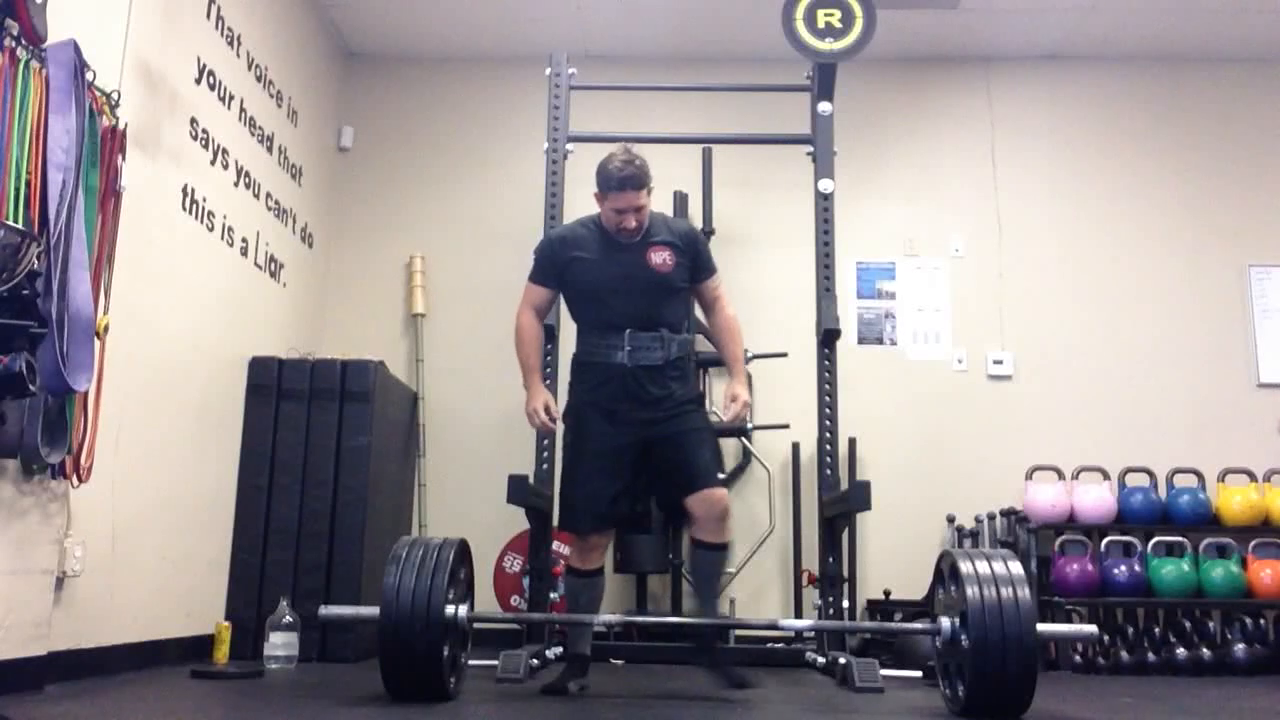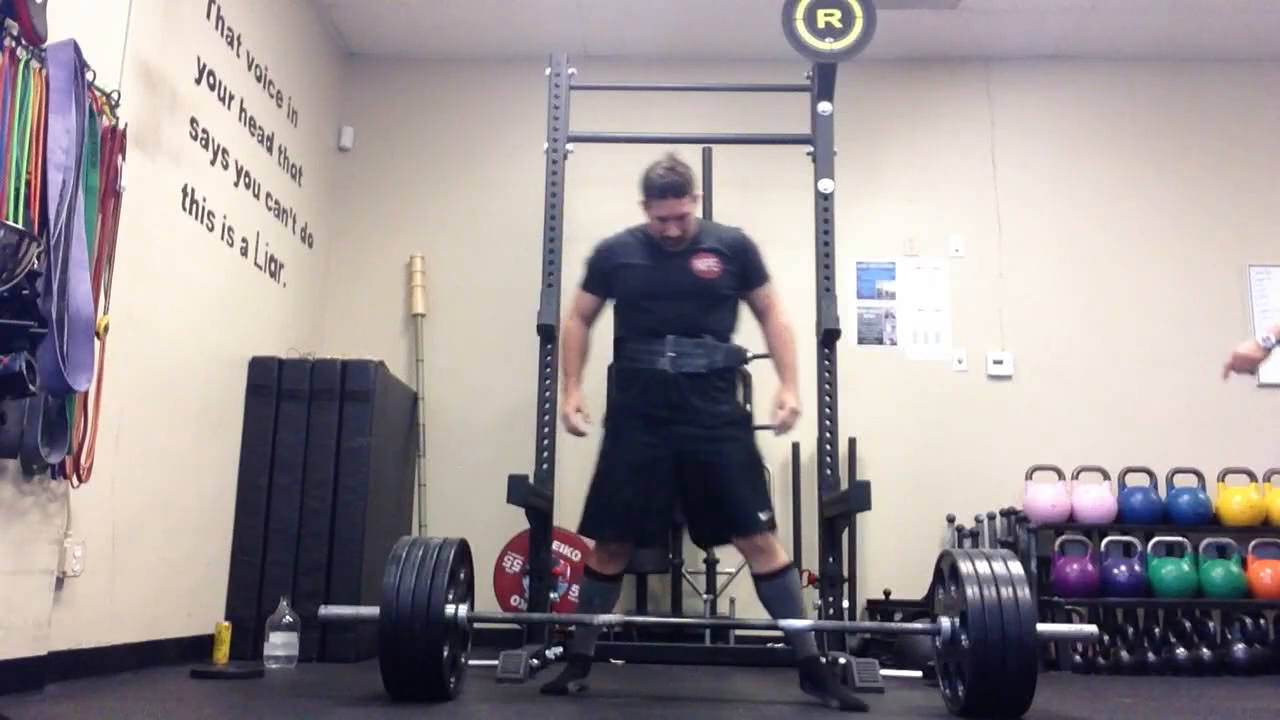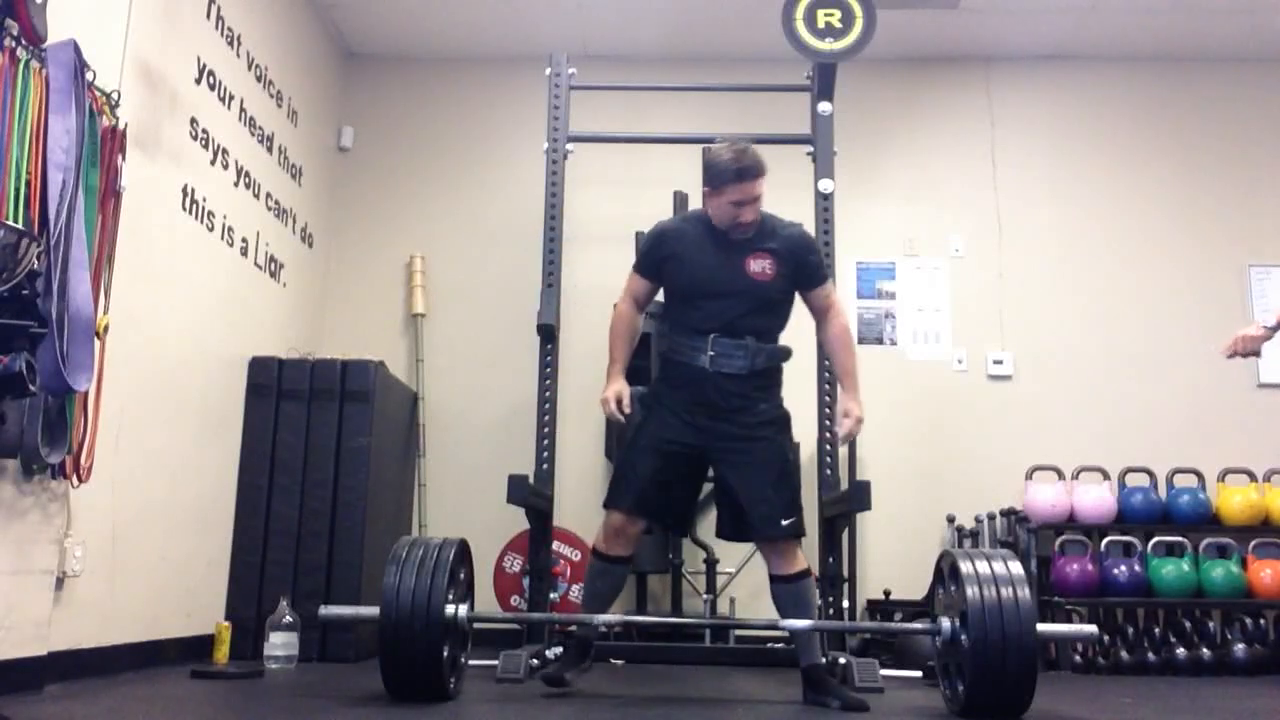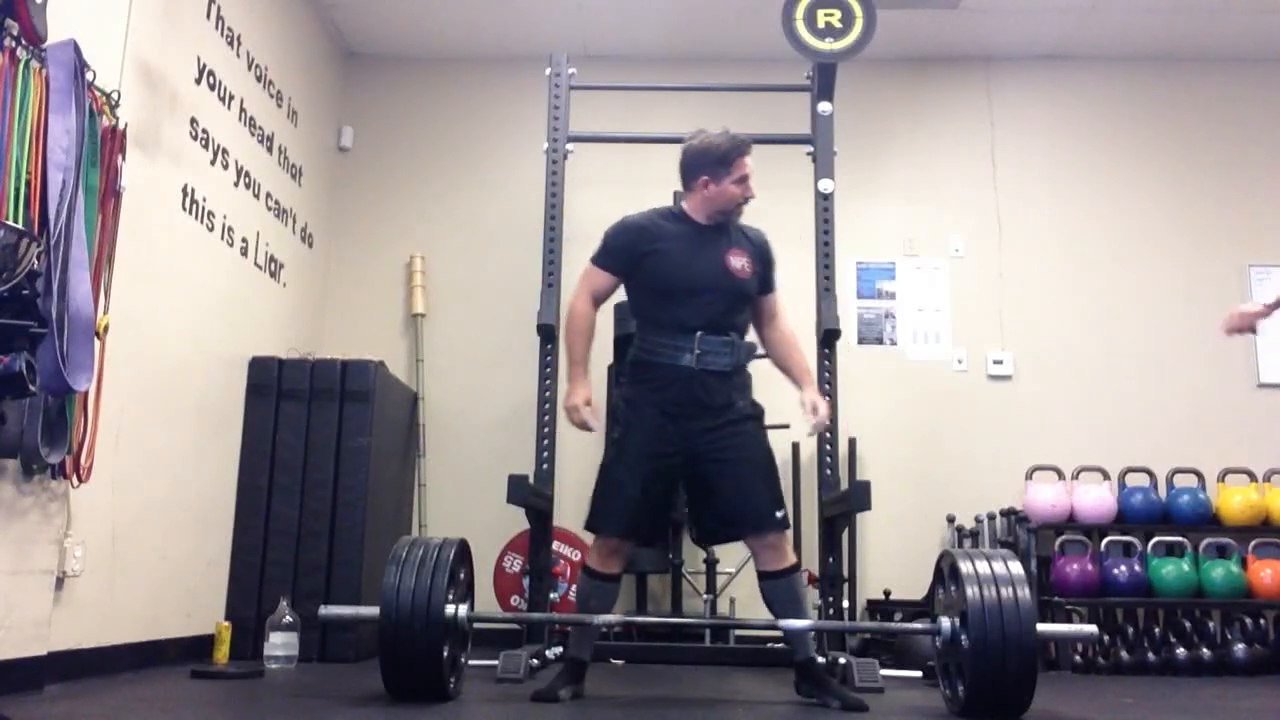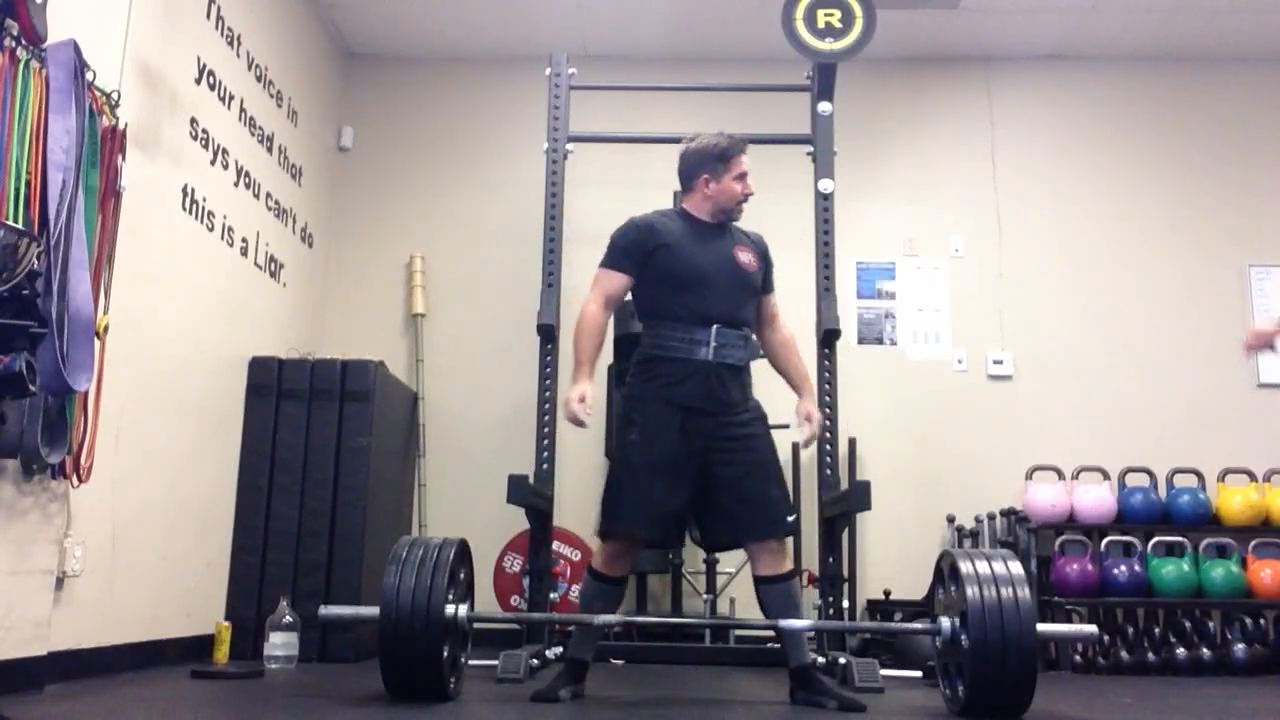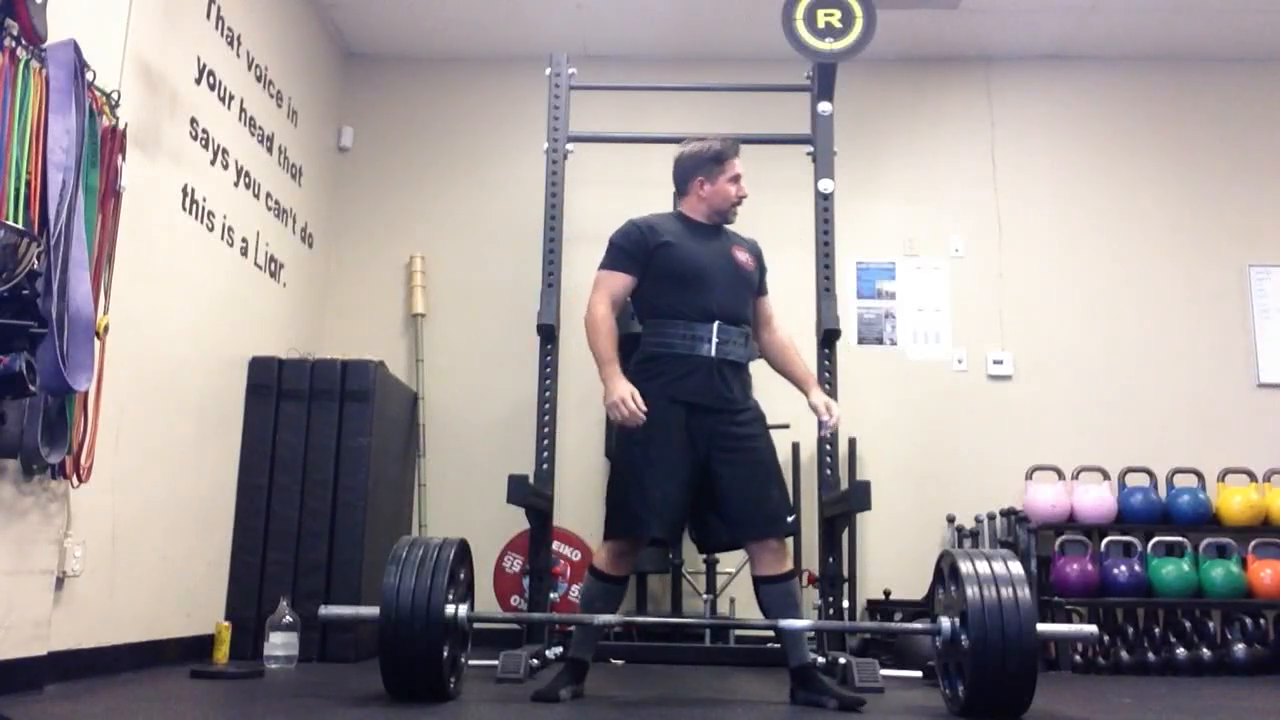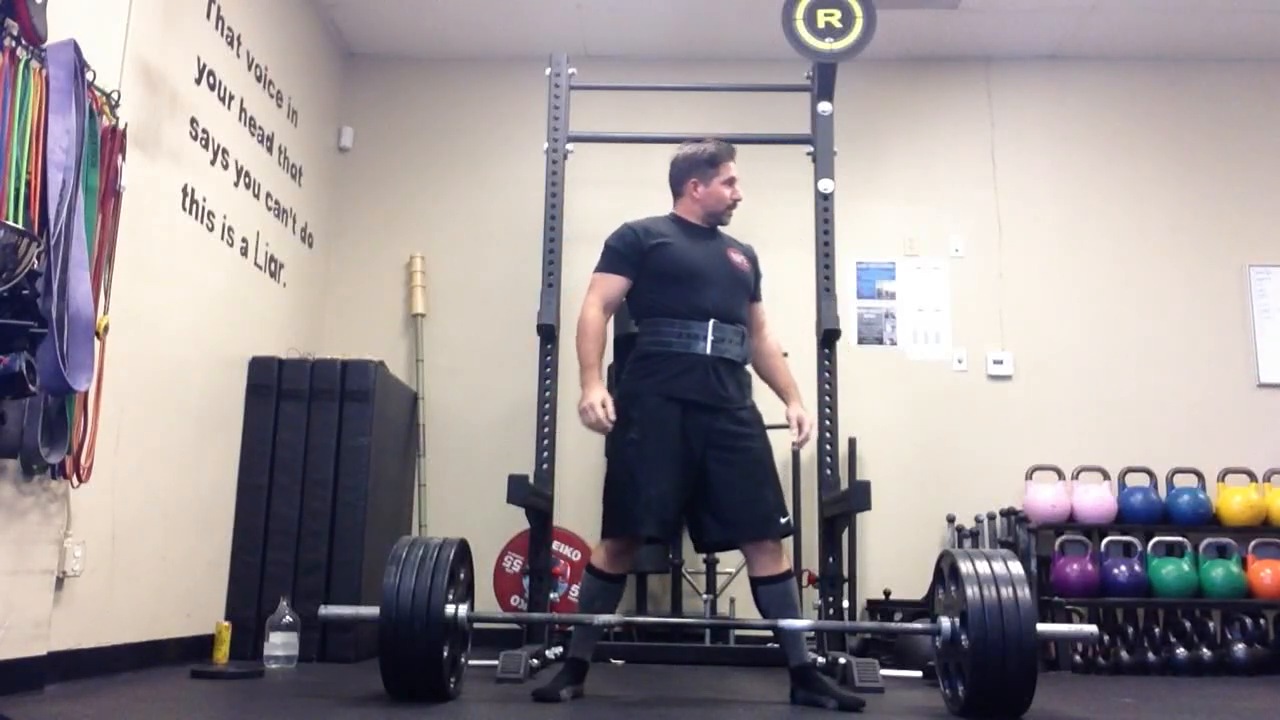
dt=0.3s
person 1, frame 1
left shoulder: (682, 238)
right shoulder: (564, 245)
left elbow: (717, 306)
right elbow: (530, 314)
left wrist: (737, 377)
right wrist: (534, 386)
left hip: (673, 396)
right hip: (598, 403)
left knee: (711, 503)
right knee: (589, 535)
left ankle: (709, 638)
right ankle: (576, 660)
person 1, frame 2
left shoulder: (732, 248)
right shoulder: (614, 253)
left elbow: (771, 315)
right elbow: (578, 320)
left wrist: (789, 385)
right wrist: (572, 389)
left hip: (715, 412)
right hip: (638, 414)
left knee: (758, 537)
right knee: (609, 541)
left ankle: (812, 668)
right ankle: (578, 661)
person 1, frame 3
left shoulder: (791, 243)
right shoulder: (670, 237)
left elbow: (830, 315)
right elbow: (631, 304)
left wrist: (849, 391)
right wrist: (615, 376)
left hip: (753, 411)
right hip: (675, 402)
left knee: (781, 540)
right knee: (620, 521)
left ankle: (814, 673)
right ankle: (580, 645)
person 1, frame 4
left shoulder: (752, 245)
right shoulder: (638, 233)
left elbow: (771, 322)
right elbow: (584, 301)
left wrist: (806, 386)
right wrist: (578, 379)
left hip: (728, 410)
right hip: (651, 407)
left knee: (769, 535)
right knee: (612, 538)
left ankle: (809, 670)
right ankle: (574, 667)
person 1, frame 5
left shoulder: (752, 248)
right shoulder: (646, 233)
left elbow: (772, 327)
right elbow: (597, 304)
left wrist: (805, 393)
right wrist: (581, 378)
left hip: (734, 410)
right hip: (660, 406)
left knee: (769, 540)
right knee: (622, 540)
left ankle: (803, 675)
right ankle: (575, 667)
person 1, frame 6
left shoulder: (747, 251)
right shoulder: (645, 234)
left elbow: (768, 330)
right elbow: (602, 306)
left wrist: (813, 388)
right wrist: (614, 378)
left hip: (734, 409)
right hip: (662, 405)
left knee: (770, 538)
right knee: (625, 538)
left ankle: (804, 674)
right ankle: (575, 667)
person 1, frame 7
left shoulder: (742, 255)
right shoulder: (640, 237)
left elbow: (759, 335)
right elbow: (595, 308)
left wrist: (792, 398)
right wrist: (593, 383)
left hip: (730, 409)
right hip: (655, 405)
left knee: (765, 539)
right knee: (621, 537)
left ankle: (803, 673)
right ankle: (575, 666)
